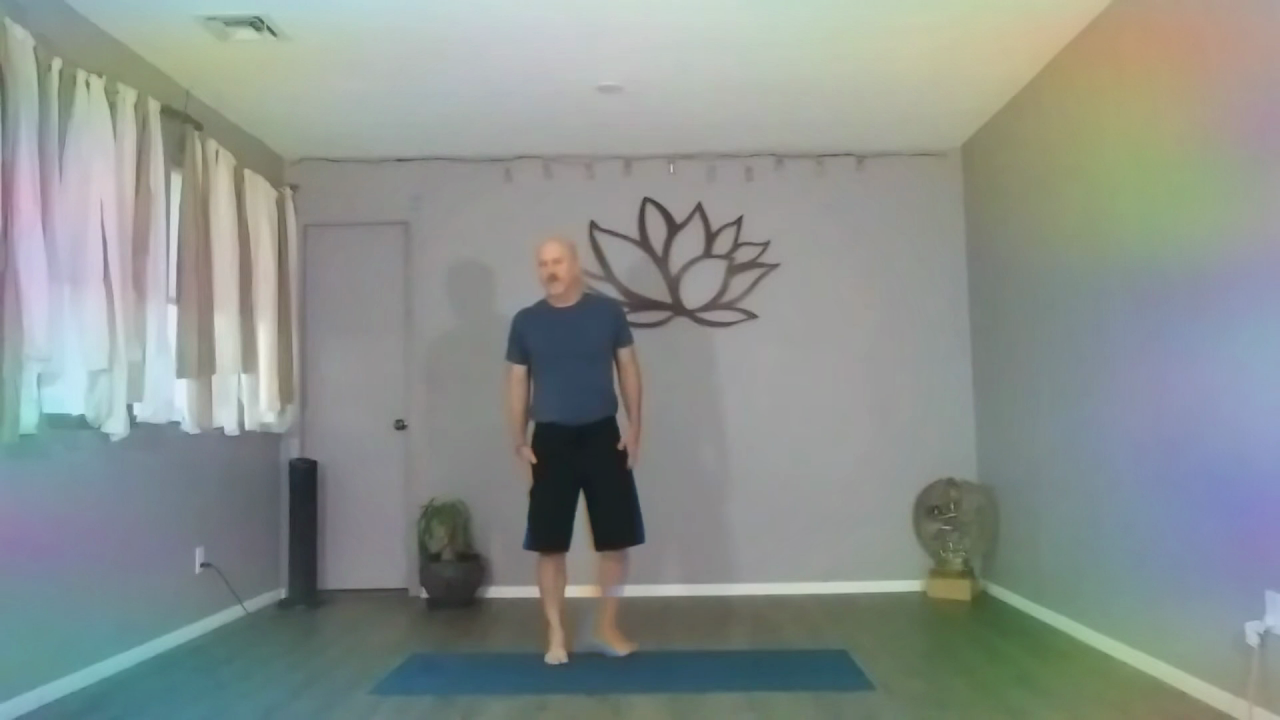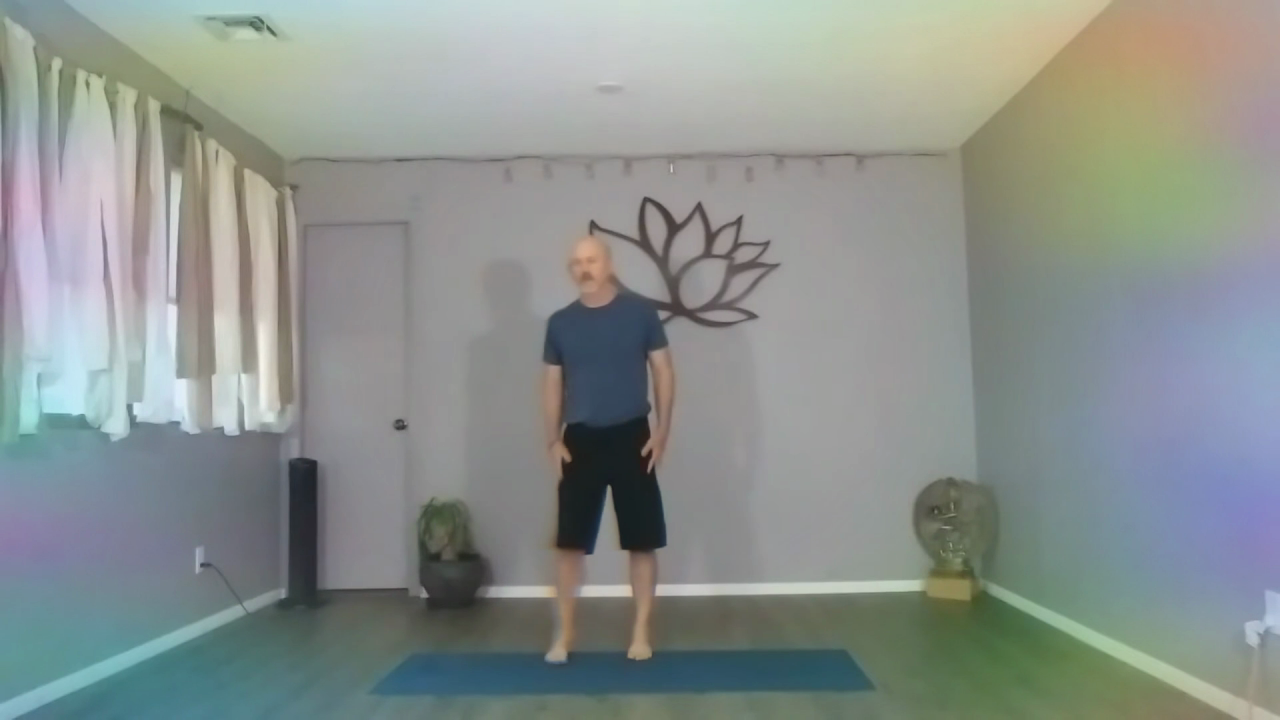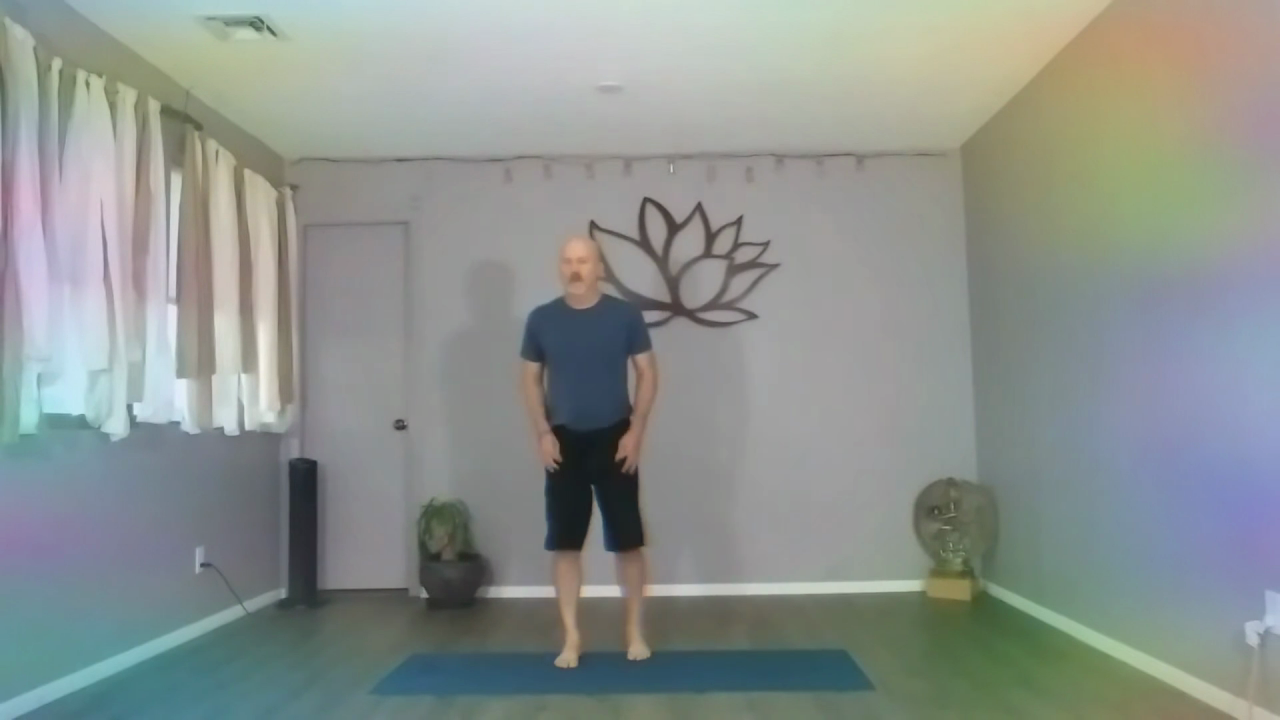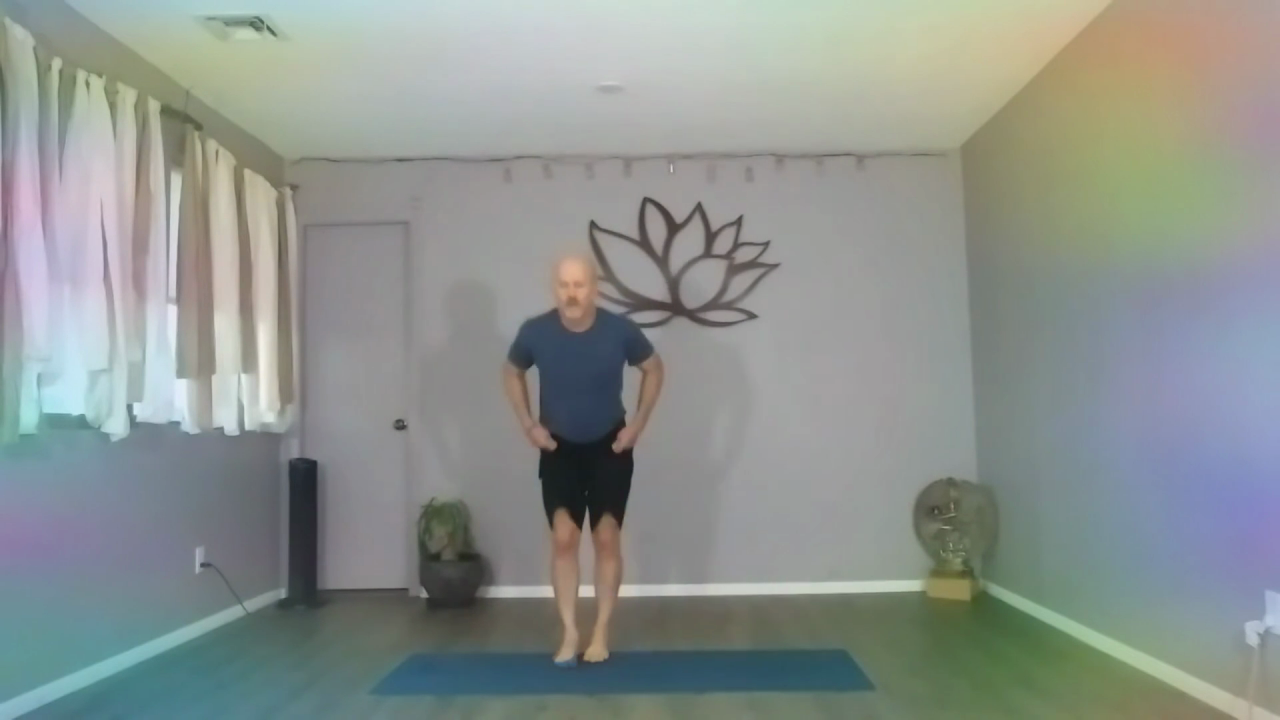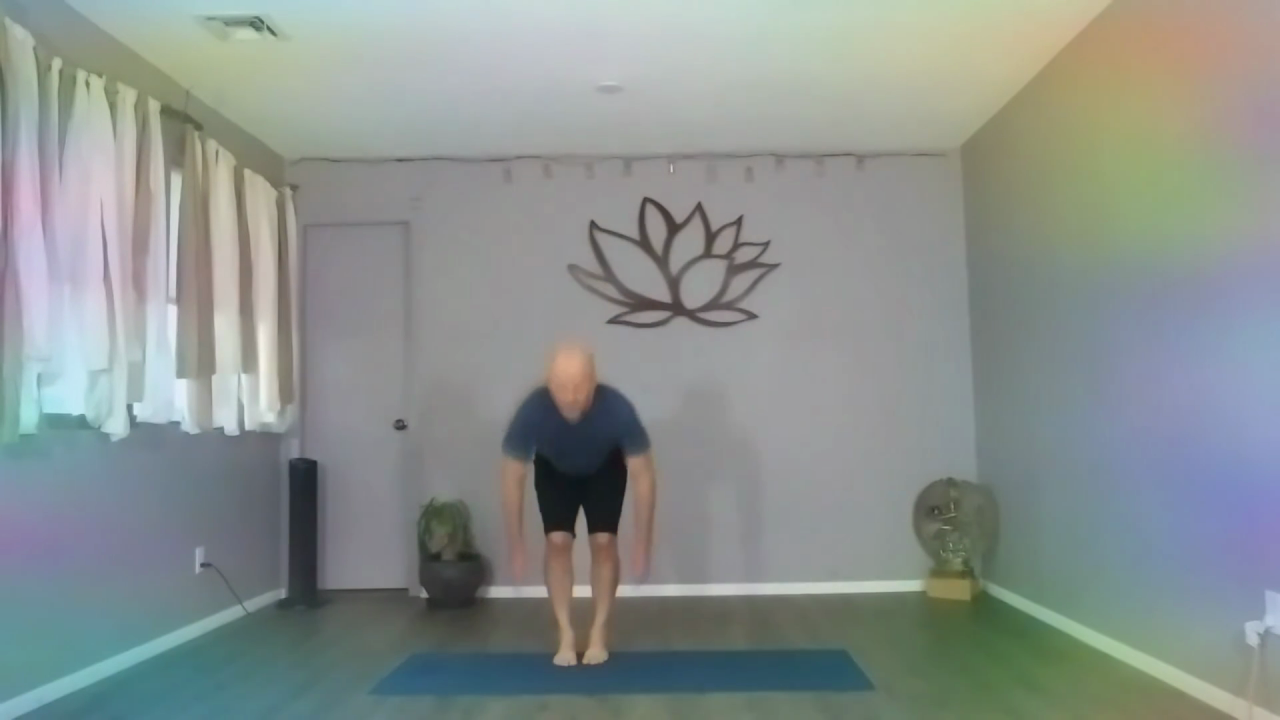
dt=0.5s
person 1, frame 1
left shoulder: (608, 312)
right shoulder: (526, 321)
left elbow: (628, 368)
right elbow: (518, 383)
left wrist: (634, 426)
right wrist: (520, 442)
left hip: (602, 436)
right hip: (551, 439)
left knee: (616, 538)
right knee: (549, 545)
left ankle: (607, 626)
right ankle: (556, 634)
person 1, frame 2
left shoulder: (641, 312)
right shoulder: (561, 322)
left elbow: (663, 371)
right elbow: (553, 383)
left wrist: (661, 431)
right wrist: (553, 439)
left hip: (631, 437)
right hip: (580, 439)
left knee: (642, 542)
right knee: (570, 541)
left ankle: (641, 631)
right ankle: (564, 632)
person 1, frame 3
left shoulder: (625, 315)
right shoulder: (541, 319)
left elbow: (647, 373)
right elbow: (531, 378)
left wrist: (636, 430)
right wrist: (542, 431)
left hip: (613, 440)
right hip: (565, 442)
left knee: (627, 542)
right knee: (564, 545)
left ankle: (635, 629)
right ankle: (571, 637)
person 1, frame 4
left shoulder: (621, 331)
right shoulder: (535, 332)
left elbow: (653, 370)
right elbow: (512, 374)
left wrist: (638, 424)
right wrist: (529, 425)
left hip: (611, 447)
right hip: (558, 448)
left knee: (606, 536)
right knee: (563, 536)
left ankle: (600, 633)
right ankle: (569, 634)
person 1, frame 5
left shoulder: (617, 409)
right shoulder: (531, 412)
left elbow: (643, 474)
right elbow: (512, 477)
left wrist: (644, 542)
right wrist: (515, 547)
left hip: (605, 468)
right hip: (553, 471)
left knee: (603, 543)
right knee: (557, 543)
left ankle: (598, 634)
right ankle: (565, 636)
